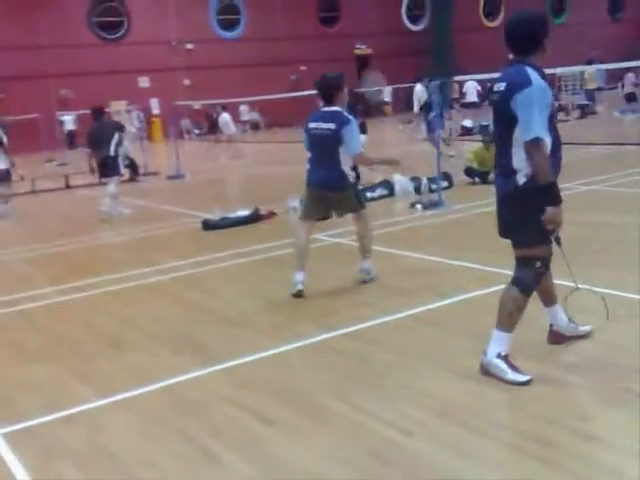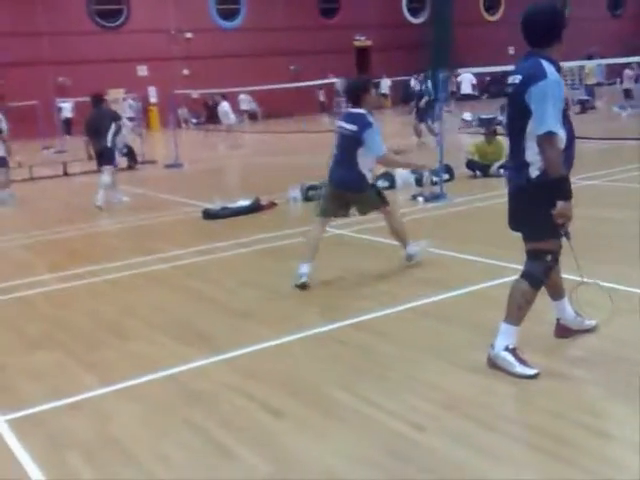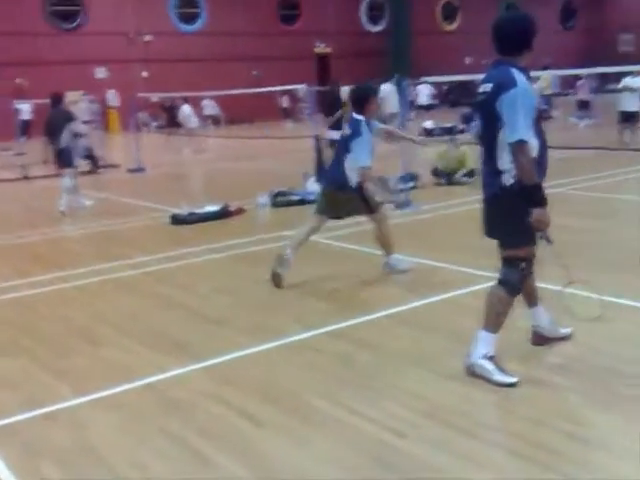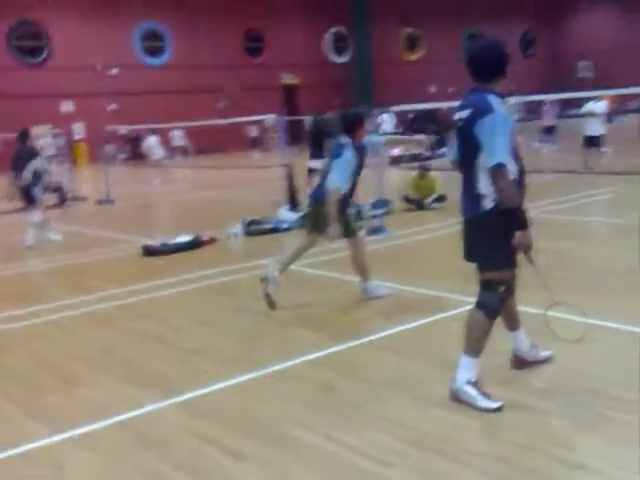
dt=0.2s
person 1, frame 1
left shoulder: (506, 80)
right shoulder: (532, 83)
right elbow: (534, 147)
right wrist: (552, 199)
left hip: (512, 184)
right hip: (527, 189)
left knee: (540, 259)
right knee: (528, 270)
left ankle: (560, 324)
right ankle: (495, 354)
person 1, frame 2
left shoulder: (522, 72)
right shoulder: (546, 75)
right elbow: (548, 141)
right wrist: (564, 192)
left hip: (524, 176)
right hip: (539, 181)
left knee: (548, 251)
right knee: (539, 262)
left ankle: (567, 318)
right ankle: (503, 347)
person 1, frame 3
left shoulder: (490, 81)
right shoulder: (517, 84)
right elbow: (520, 149)
right wrist: (538, 200)
left hip: (498, 184)
right hip: (514, 189)
left knee: (524, 259)
right knee: (515, 270)
left ankle: (542, 326)
right ankle: (481, 354)
person 1, frame 4
left shoulder: (465, 108)
right shoulder: (494, 109)
left elbow: (459, 160)
right elbow: (500, 173)
right wrist: (521, 223)
left hip: (477, 209)
right hip: (493, 212)
left knee: (504, 281)
right knee: (492, 293)
left ankle: (522, 349)
right ankle: (464, 380)
person 2, frame 1
left shoulder: (311, 119)
right shoulder: (345, 120)
right elbow: (358, 157)
right wrist: (383, 161)
left hip: (315, 181)
right hip: (340, 181)
left knee: (305, 227)
right knee: (361, 217)
left ankle: (299, 279)
right ankle: (366, 265)
person 2, frame 2
left shoulder: (345, 117)
right shoulder: (367, 123)
right elbow: (382, 159)
left wrist: (395, 151)
right wrist: (411, 164)
left hip: (336, 180)
right hip: (360, 182)
left knee: (320, 224)
right knee: (388, 211)
left ankle: (305, 271)
right ankle: (409, 249)
person 2, frame 3
left shoulder: (358, 119)
right shoulder: (362, 133)
left elbow: (383, 130)
right elbow: (364, 171)
left wrist: (410, 138)
right wrist: (380, 194)
left hip: (330, 181)
right hip: (347, 185)
left knee: (316, 221)
right knee: (379, 216)
left ankle: (287, 255)
right ankle: (391, 259)
person 2, frame 4
left shoulder: (359, 143)
right shoulder: (346, 155)
left elbow: (384, 139)
right elbow: (333, 191)
left wrist: (411, 138)
right wrist: (334, 223)
left hip: (320, 201)
right hip: (329, 205)
left knee: (309, 240)
right knee: (356, 243)
left ankle: (275, 271)
right ankle: (367, 286)
